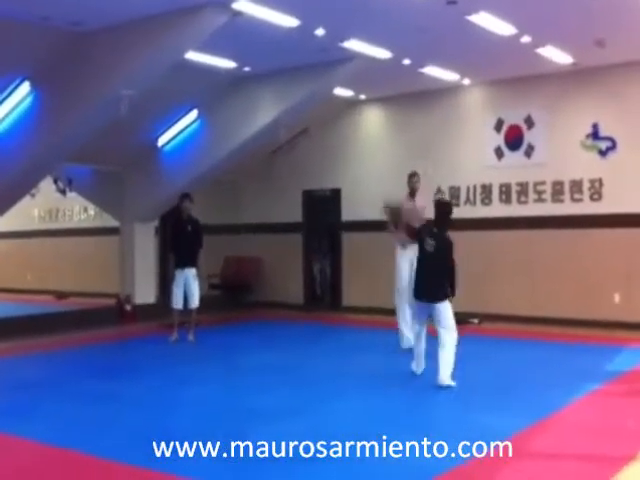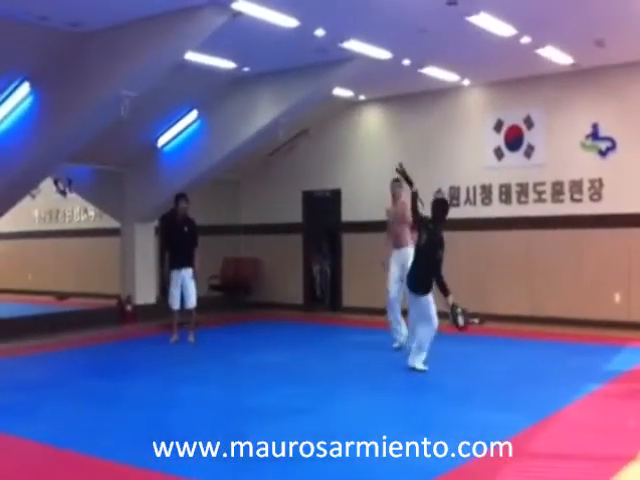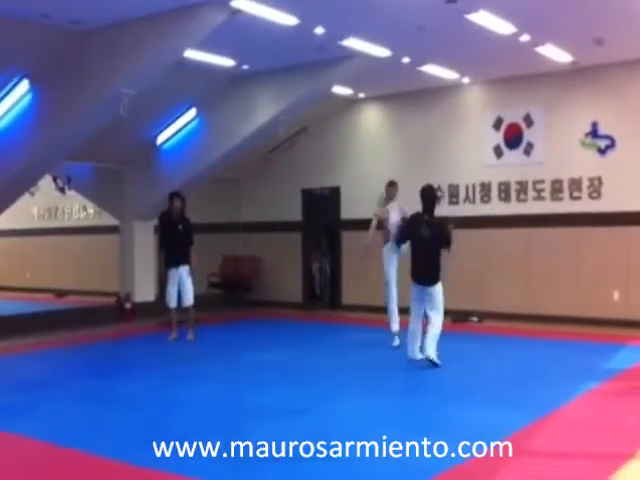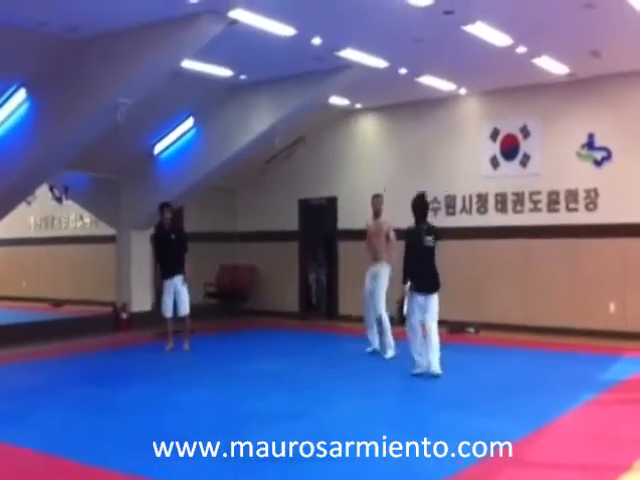
dt=0.4s
person 1, frame 1
left shoulder: (423, 230)
right shoulder: (446, 242)
left elbow: (412, 224)
right elbow: (449, 270)
left wrist: (408, 216)
right wrist: (452, 292)
left hip: (419, 293)
right hip: (438, 297)
left knee: (419, 328)
right knee: (448, 335)
left ankle: (417, 366)
right ankle: (444, 377)
person 1, frame 2
left shoulder: (423, 224)
right shoulder: (437, 239)
left elbow: (415, 214)
right elbow: (436, 271)
left wrist: (414, 193)
right wrist: (447, 295)
left hip: (412, 281)
right hip: (422, 287)
left knee: (418, 320)
right knee: (430, 325)
left ankle: (414, 355)
right ankle: (415, 360)
person 1, frame 3
left shoulder: (413, 220)
right shoulder: (438, 226)
left elbow: (400, 240)
right elbow: (446, 244)
left wrist: (399, 236)
right wrist: (448, 231)
left hip: (416, 276)
right hip: (432, 278)
left knee: (416, 313)
right knee: (436, 314)
left ankle: (414, 351)
right ankle: (430, 350)
person 1, frame 4
left shoulder: (412, 233)
right shoulder: (434, 231)
left elbow: (408, 259)
left wrist: (406, 283)
left hip: (417, 286)
right hip: (432, 285)
left knee: (414, 325)
right knee: (431, 324)
left ankle: (421, 365)
right ankle: (434, 365)
person 2, frame 1
left shoulder: (422, 206)
right elbow: (391, 223)
right wrist: (398, 237)
left hip: (416, 250)
right hip: (402, 250)
right knee: (402, 290)
left ankle: (410, 331)
right ankle: (406, 334)
person 2, frame 2
left shoulder: (406, 207)
right shoulder: (389, 211)
left elbow: (412, 224)
right wrist: (388, 252)
left hip: (408, 251)
right hip: (394, 254)
right knee: (392, 297)
right ankle: (400, 335)
person 2, frame 3
left shoulder: (400, 209)
right shoulder: (379, 213)
right elbow: (371, 230)
right wrist: (368, 245)
left hip: (398, 242)
right hip: (388, 248)
right knee: (390, 287)
right ankle: (395, 330)
person 2, frame 4
left shoulder: (386, 225)
right shoulder: (368, 226)
left elbow: (392, 243)
left wrist: (386, 260)
right wrist: (371, 254)
left hip: (382, 267)
right hip: (372, 267)
left knee: (380, 308)
right knee: (368, 308)
left ankle: (390, 347)
right ankle: (374, 343)
person 3, frame 1
left shoulder: (195, 223)
right shoulder: (175, 223)
left elbow: (199, 246)
right elbow: (173, 247)
left wrist: (197, 266)
right wrist: (173, 265)
left hip: (191, 268)
right hip: (178, 268)
left knee: (193, 302)
right knee: (176, 302)
left ankle: (191, 332)
right ankle: (175, 332)
person 3, frame 2
left shoulder: (190, 223)
right shoulder: (170, 224)
left elbow: (195, 247)
right elbow: (167, 248)
left wrist: (194, 266)
right wrist: (167, 267)
left hip: (187, 268)
right hip: (174, 268)
left knee: (191, 303)
right knee: (174, 303)
left ankle: (192, 332)
right ankle: (175, 333)
person 3, frame 3
left shoulder: (185, 221)
right shoulder: (165, 223)
left elbow: (190, 244)
right elbow: (163, 247)
left wrist: (191, 264)
right wrist: (164, 266)
left hip: (184, 266)
right hip: (171, 267)
left knee: (188, 300)
right knee: (171, 301)
left ankle: (191, 330)
right ankle: (174, 331)
person 3, frame 4
left shoulder: (178, 231)
right shoulder: (157, 235)
left elbow: (184, 253)
right elbow: (158, 259)
left wrist: (184, 272)
right wrist: (160, 277)
left hip: (179, 276)
right hip: (167, 277)
left knee: (184, 310)
right knee: (167, 311)
left ankle: (187, 340)
right ankle: (170, 341)
